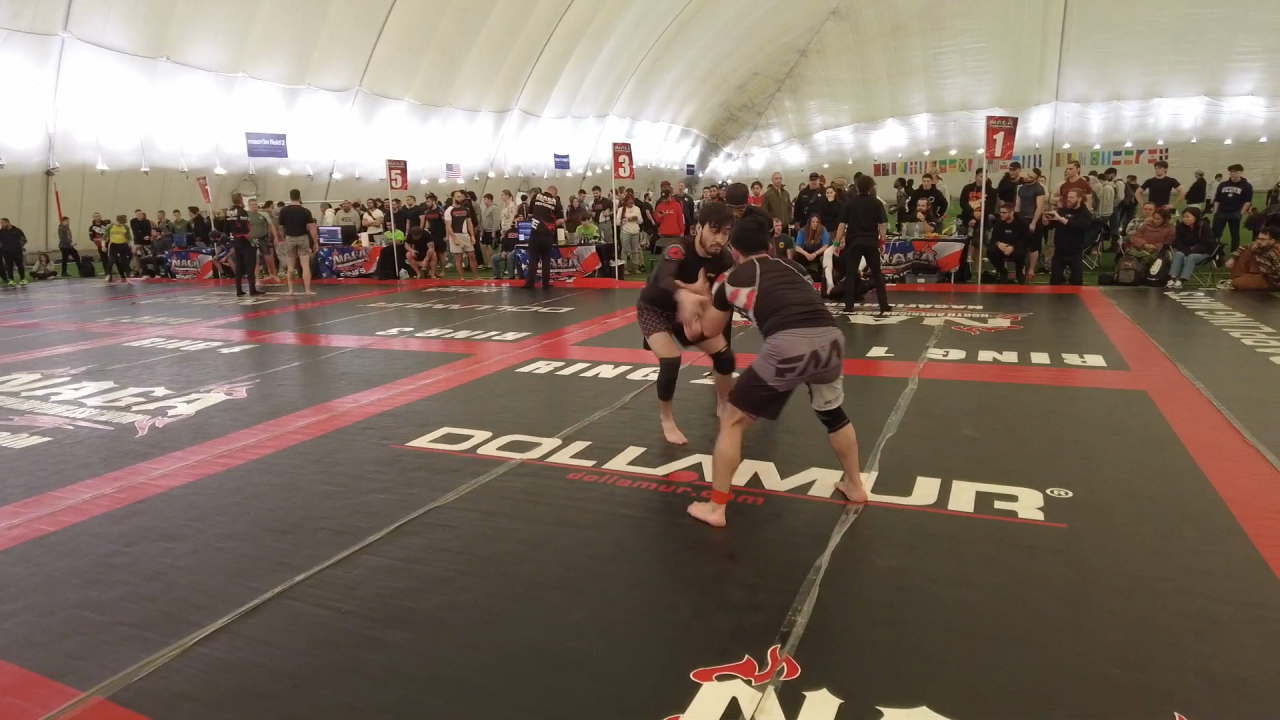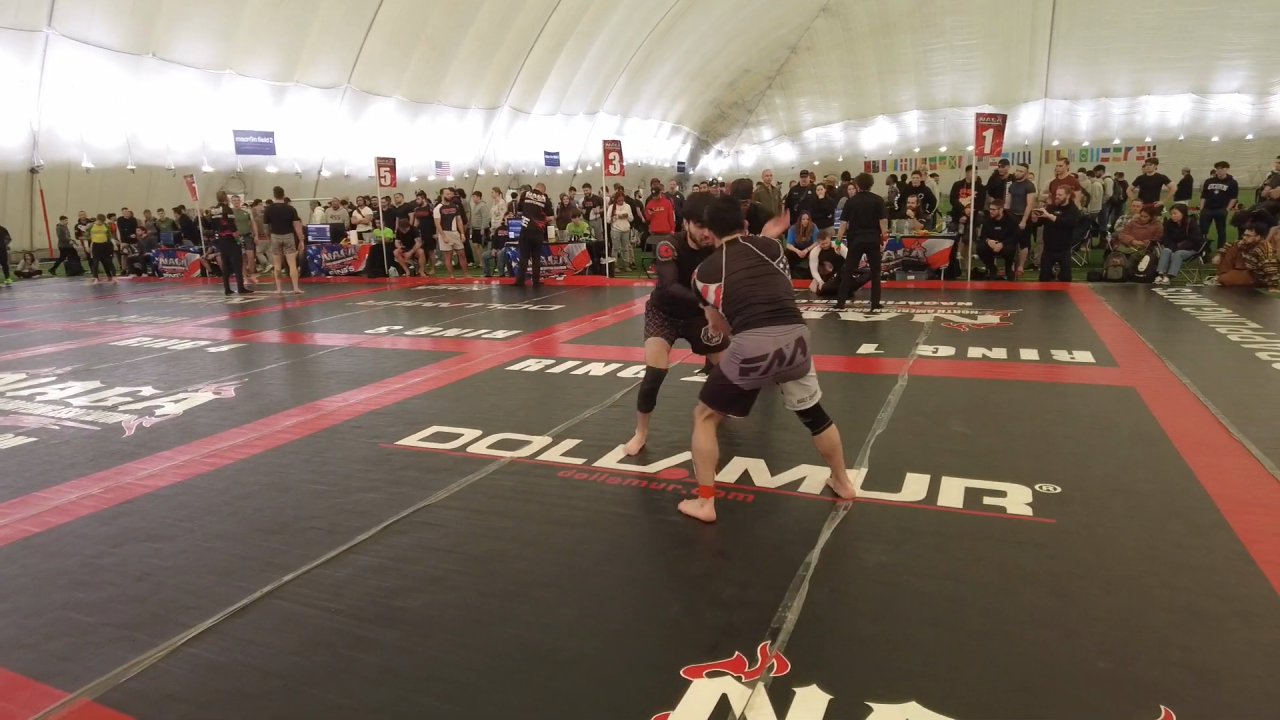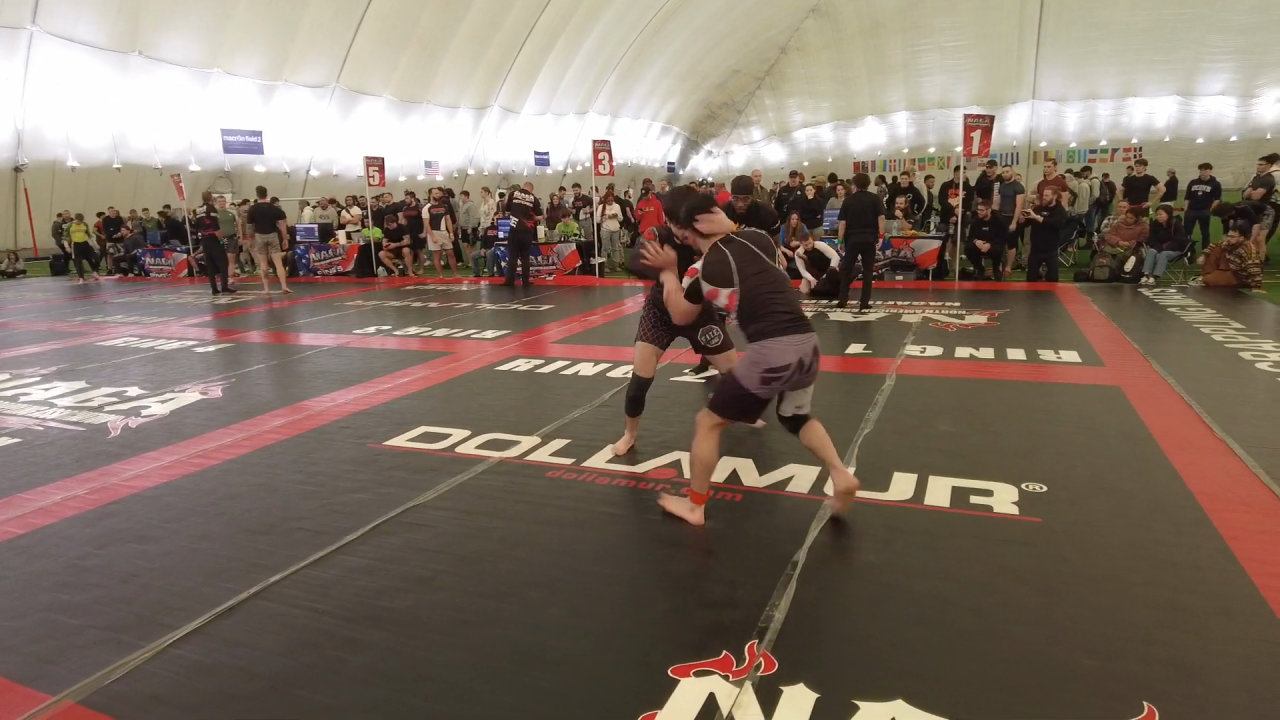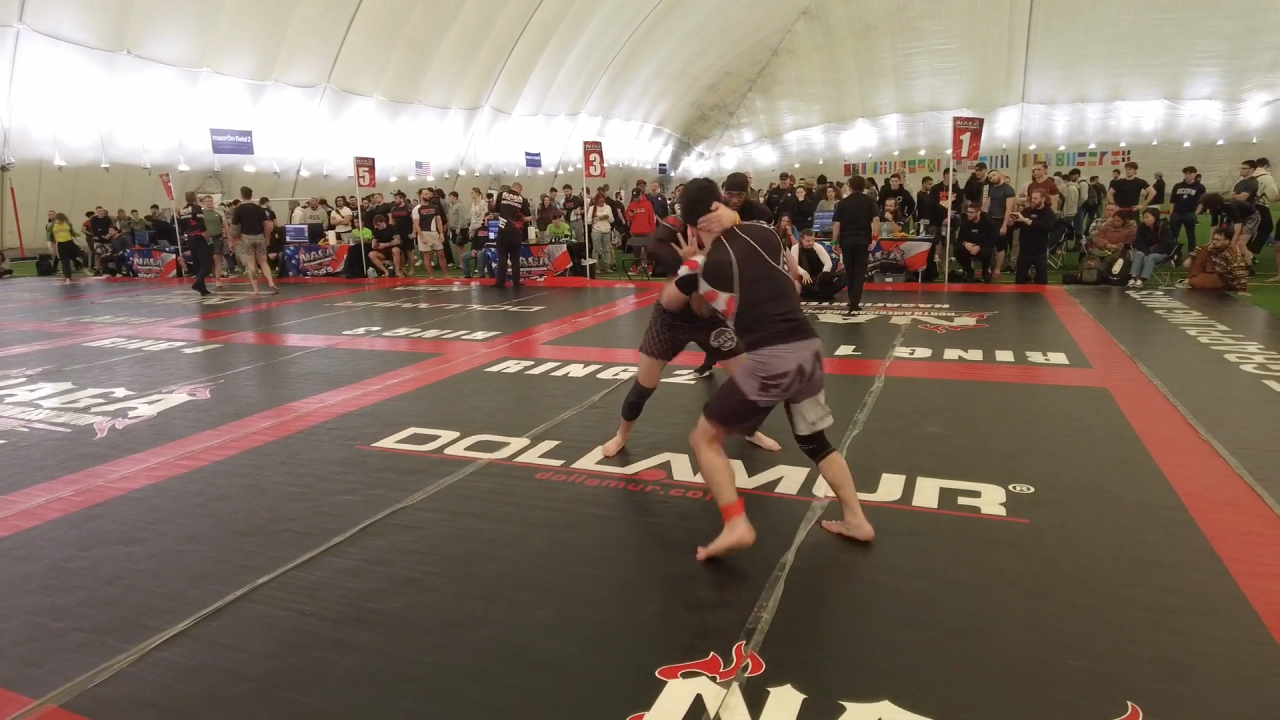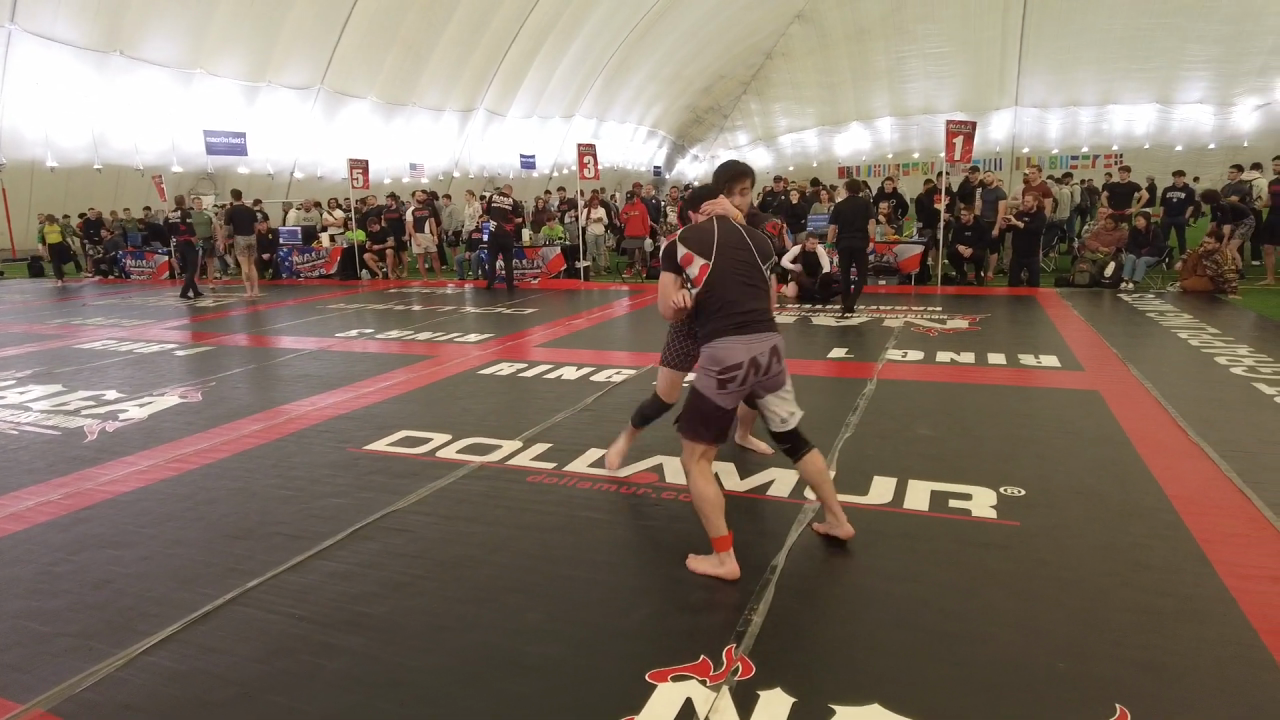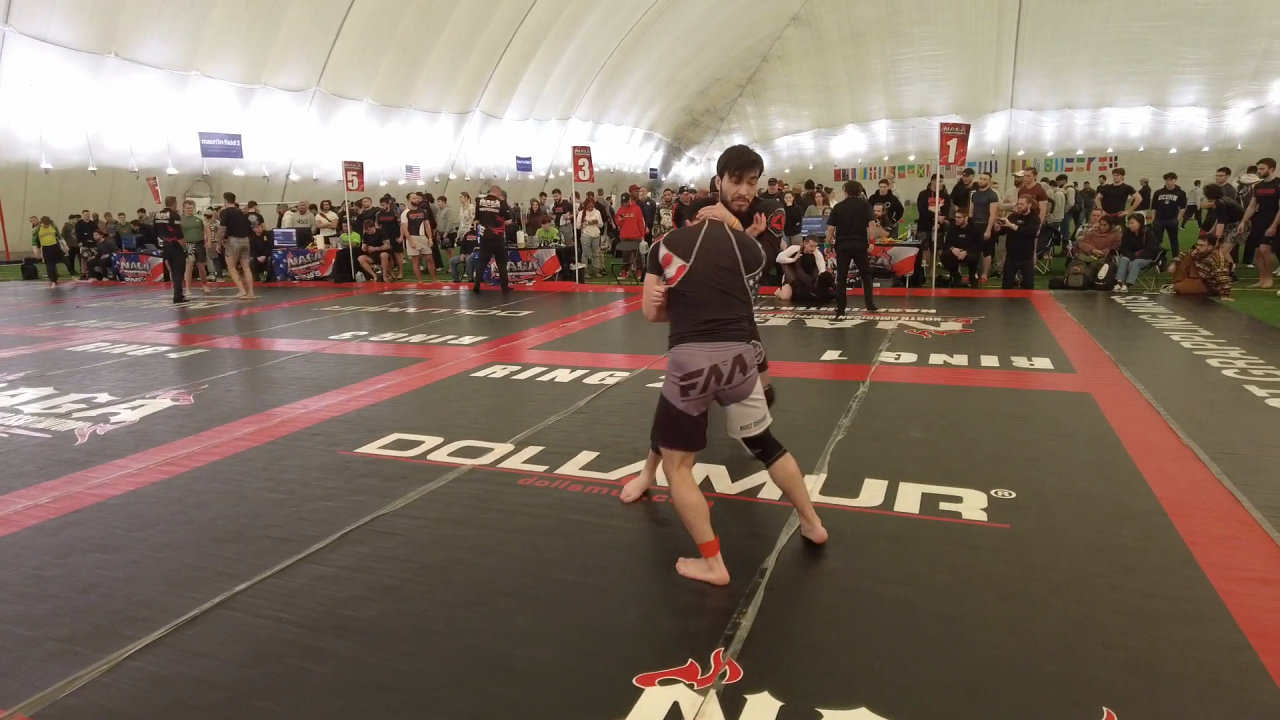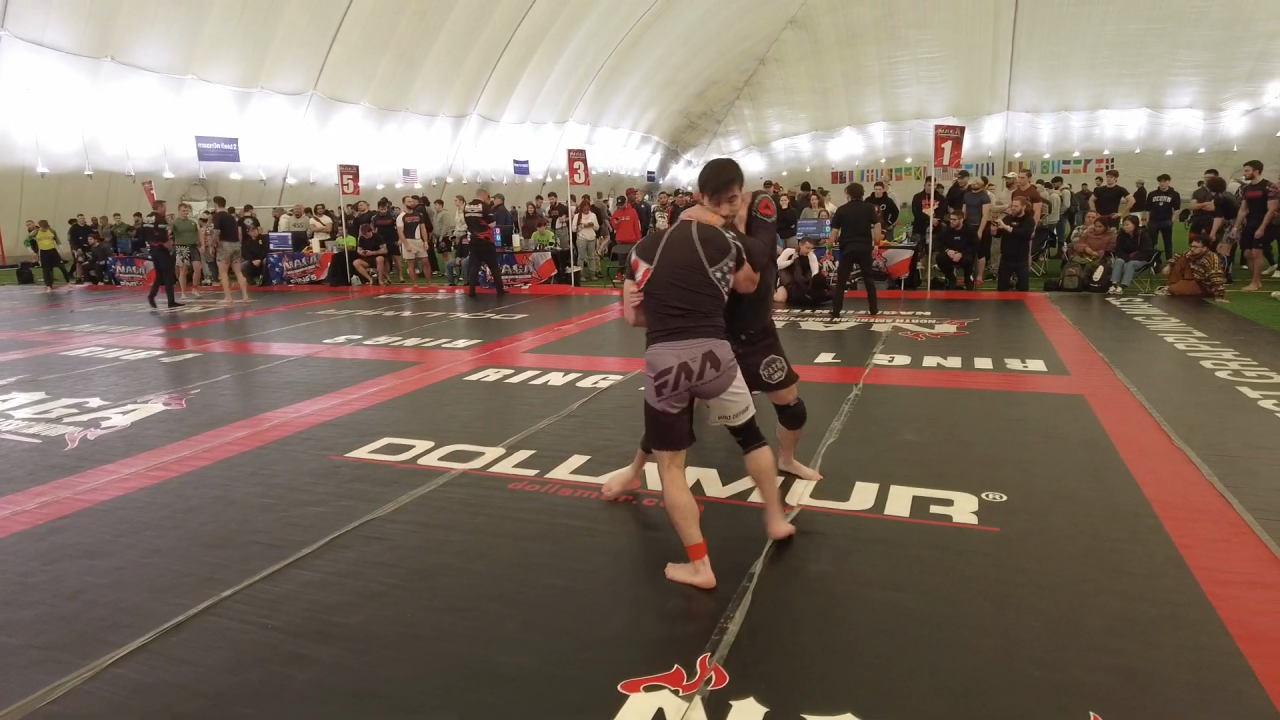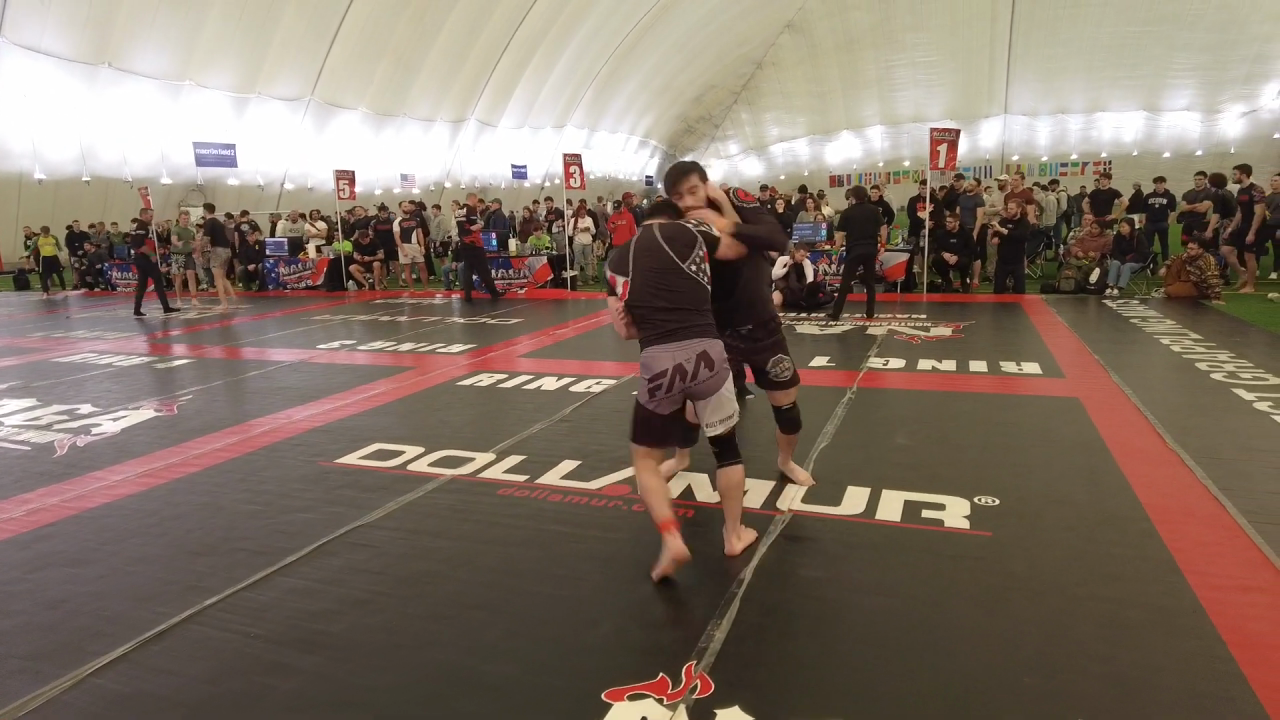
dt=0.2s
person 1, frame 1
left shoulder: (729, 280)
right shoulder: (791, 266)
left elbow: (711, 329)
left wrist: (690, 307)
right wrist: (705, 295)
left hip: (787, 346)
right hip: (830, 337)
left knee: (732, 422)
right knee: (833, 413)
left ankle: (716, 507)
right ankle: (854, 486)
person 1, frame 2
left shoulder: (704, 270)
right shoulder: (770, 247)
left hip: (750, 345)
right hip: (795, 336)
left knee: (705, 416)
right knee: (814, 415)
left ankle: (704, 502)
right ankle: (843, 483)
person 1, frame 3
left shoulder: (703, 270)
right shoulder: (759, 238)
left elbow: (680, 317)
left wrist: (668, 273)
left hip: (768, 353)
right hip: (806, 344)
left knee: (708, 424)
right knee: (799, 417)
left ankle: (694, 506)
right ankle: (841, 476)
person 1, frame 4
left shoulder: (700, 267)
right shoulder: (765, 234)
left elbow: (668, 301)
left hip: (766, 362)
right hip: (808, 350)
left knee: (704, 438)
right knee: (815, 440)
left ankle: (736, 525)
right ankle: (856, 519)
person 1, frame 5
left shoulder: (682, 242)
right shoulder: (758, 240)
left elbow: (671, 311)
left hip: (723, 354)
right hip: (768, 346)
left knee: (695, 455)
right knee: (793, 439)
left ankle: (723, 557)
right ankle: (837, 520)
person 1, frame 6
left shoulder: (669, 243)
right shoulder: (752, 248)
left elbow: (652, 312)
left hip: (689, 358)
right hip: (738, 355)
left knee: (677, 463)
right knee: (765, 444)
left ankle: (712, 563)
right ankle: (812, 523)
person 1, frame 7
left shoulder: (644, 248)
right shoulder: (722, 240)
left elbow: (633, 315)
right elbow: (749, 284)
left hip: (664, 359)
right hip: (713, 353)
left knee: (670, 465)
right knee: (750, 433)
left ankle: (699, 565)
right ankle: (774, 521)
person 1, frame 8
left shoulder: (616, 260)
right shoulder: (685, 233)
left elbow: (624, 331)
right elbow: (737, 249)
left hip: (657, 363)
right hip: (705, 354)
left knee: (645, 460)
right knee: (727, 446)
left ankle: (672, 541)
right ankle: (734, 536)
person 2, frame 1
left shoulder: (724, 259)
right shoulder: (678, 249)
right elbow: (665, 283)
right hip: (654, 308)
left knee: (724, 355)
right knee: (670, 361)
left ankle: (723, 406)
right ankle: (667, 420)
person 2, frame 2
right shoulder: (670, 245)
right elbow: (670, 288)
right wrist: (703, 297)
left hip: (698, 313)
right hip: (662, 312)
right knee: (655, 372)
right ankle: (641, 433)
person 2, frame 3
right shoulder: (659, 236)
right elbow: (634, 264)
left hip: (701, 311)
right hip: (661, 311)
right knee: (641, 379)
right ankle: (630, 435)
person 2, frame 4
right shoulder: (674, 226)
right elbow: (654, 250)
left hip: (711, 314)
right hip: (674, 313)
right knee: (645, 384)
left ankle: (750, 431)
right ankle: (622, 435)
person 2, frame 5
left shoulder: (762, 224)
right shoulder: (699, 228)
left elbow: (767, 252)
left wrist: (736, 217)
left hip: (732, 320)
right hip: (691, 320)
left knee: (752, 385)
right knee: (665, 397)
left ankle: (740, 434)
right ankle: (627, 438)
person 2, frame 6
left shoulder: (770, 213)
right shoulder: (700, 220)
left elbow: (765, 262)
left wrist: (732, 226)
left hip: (738, 319)
right hip: (699, 322)
left knee: (760, 388)
right knee: (681, 401)
left ankle: (761, 446)
right ankle: (650, 470)
person 2, frame 7
left shoulder: (762, 210)
right shoulder: (692, 237)
left elbow: (760, 253)
left wrist: (716, 229)
left hip: (758, 334)
right hip: (712, 337)
left knee: (793, 408)
right knee: (677, 409)
left ankle: (785, 457)
right ankle: (635, 469)
person 2, frame 8
left shoulder: (736, 203)
left elbow: (775, 239)
left wrist: (730, 226)
left hip: (763, 330)
right hip: (718, 333)
left knee: (786, 406)
left ankle: (786, 461)
right ankle: (680, 456)
